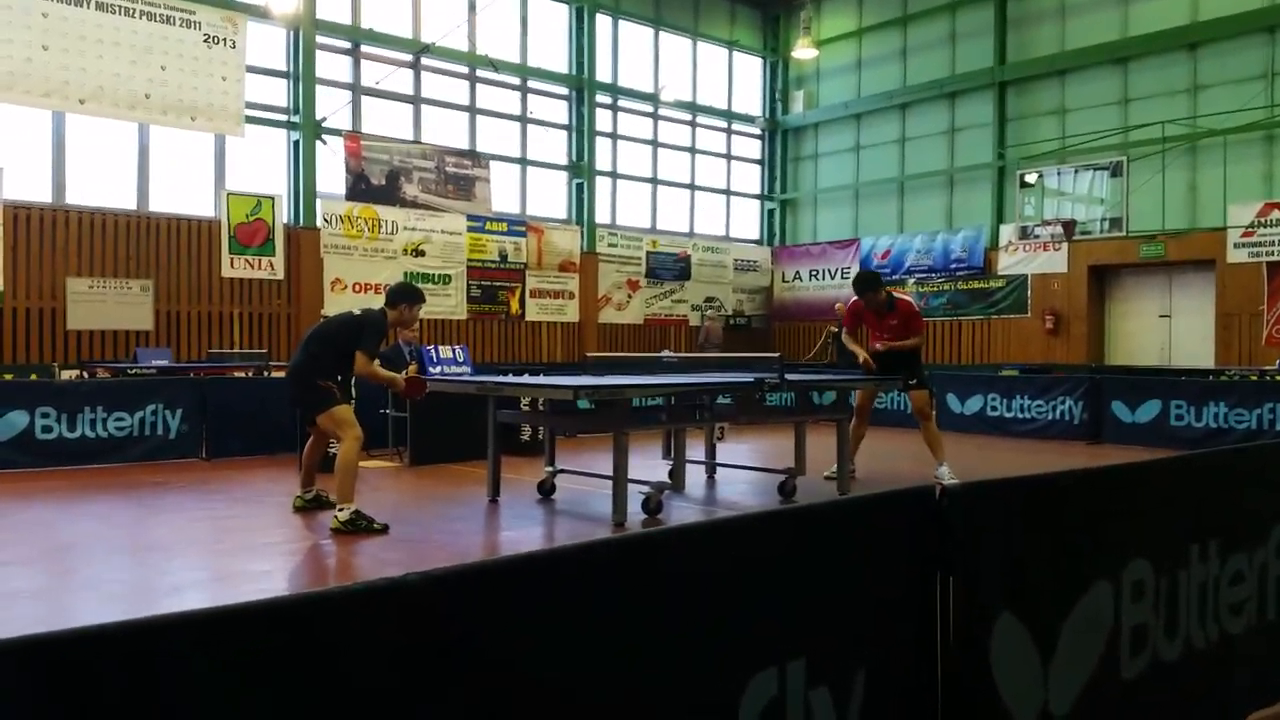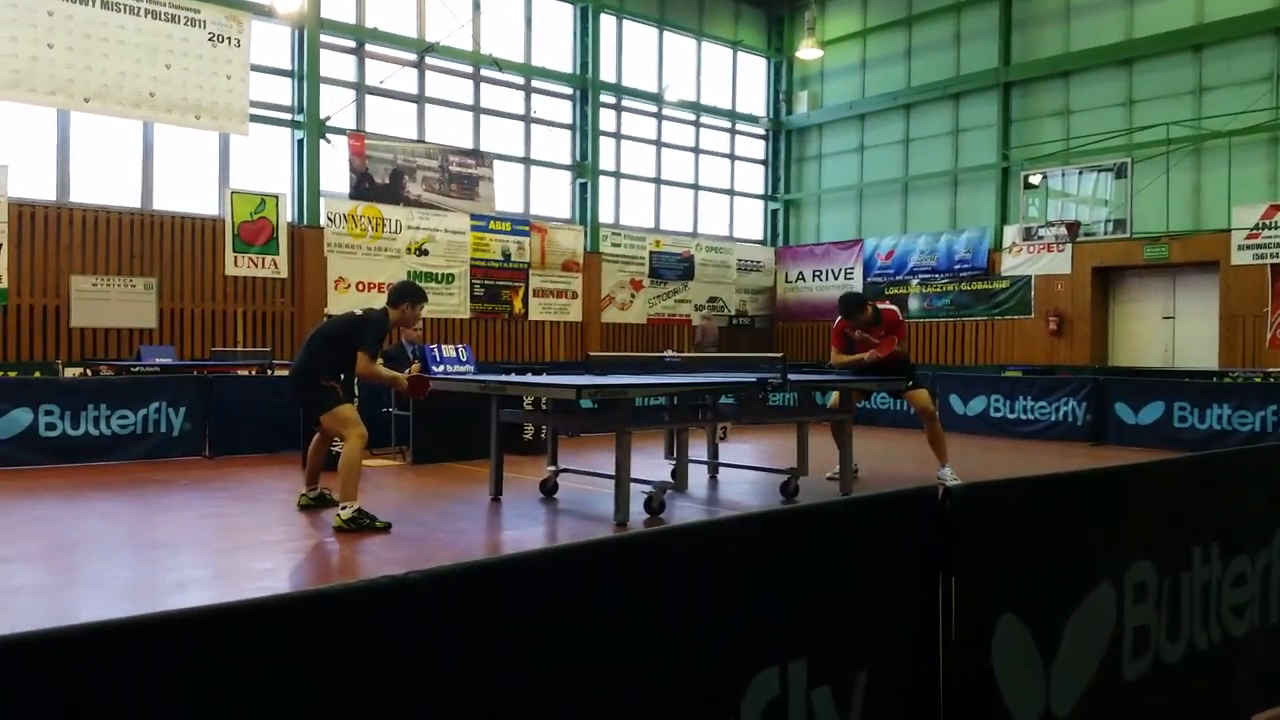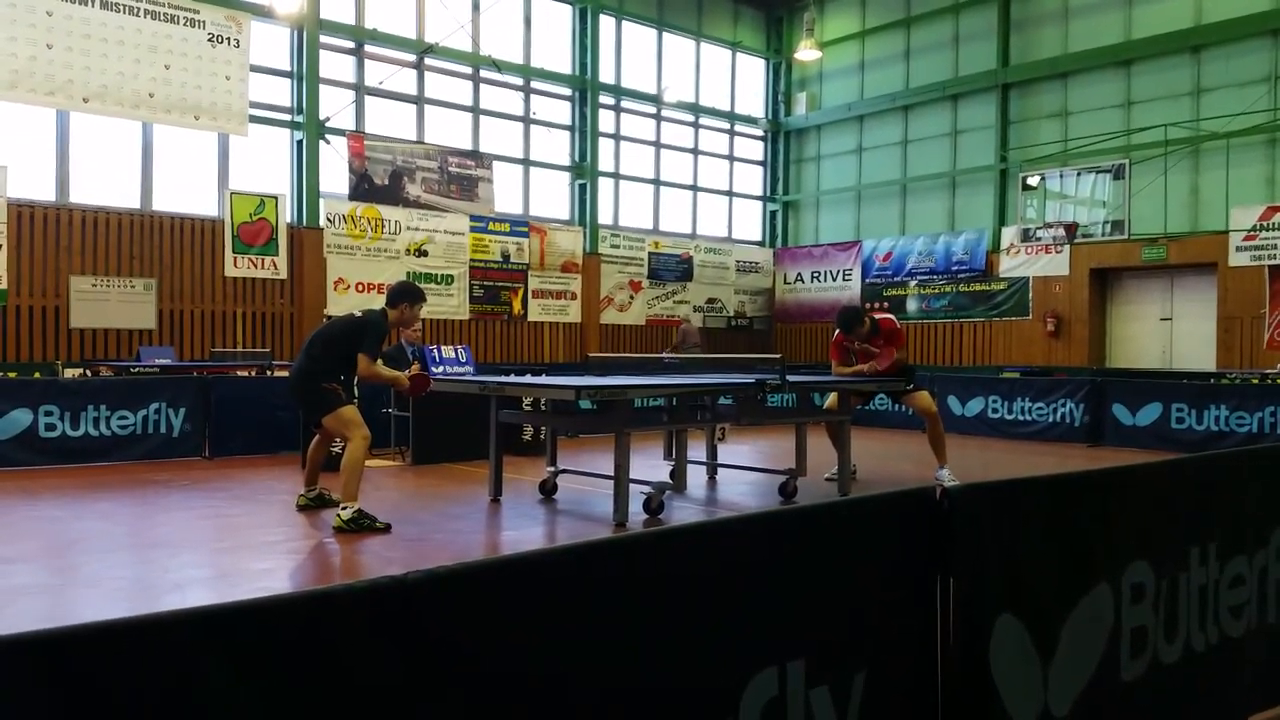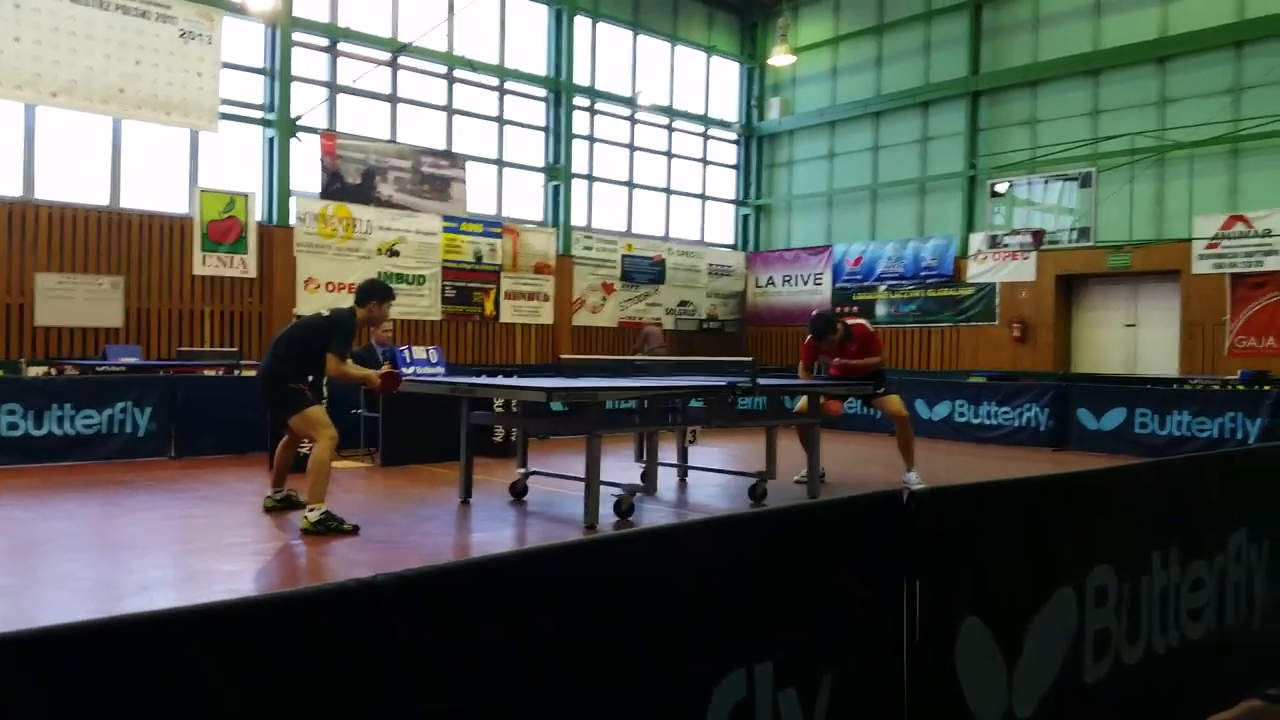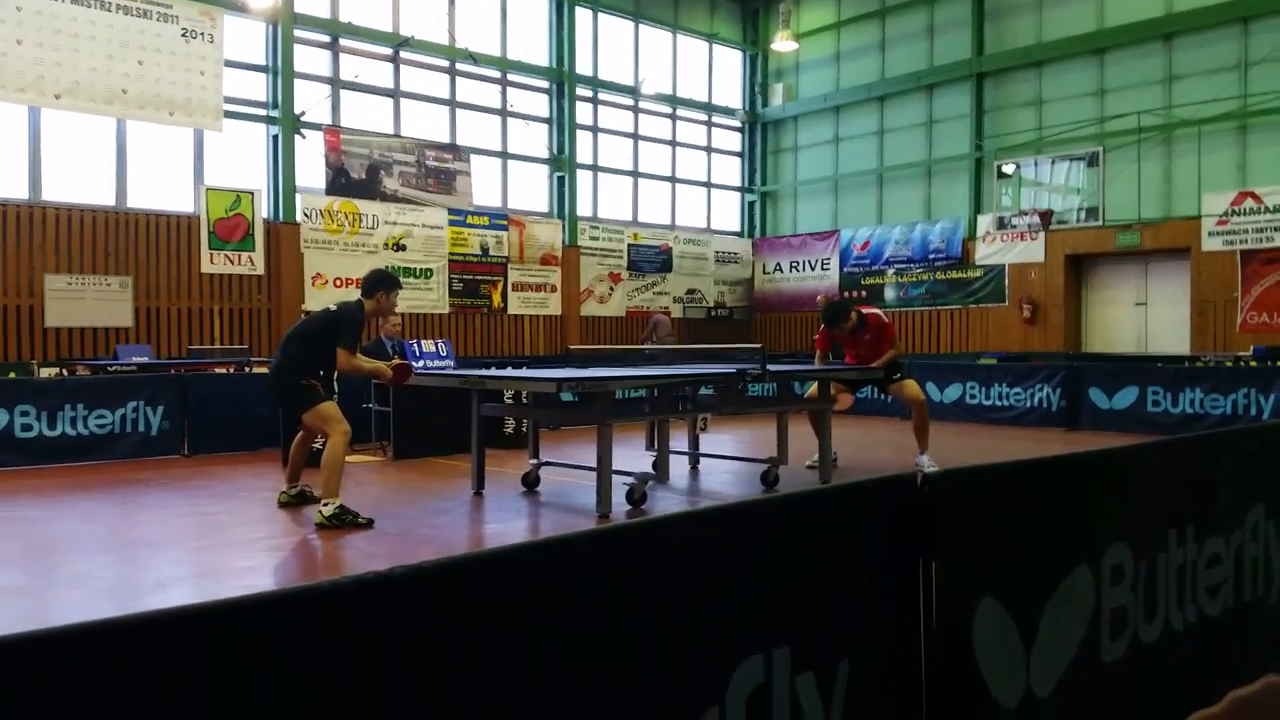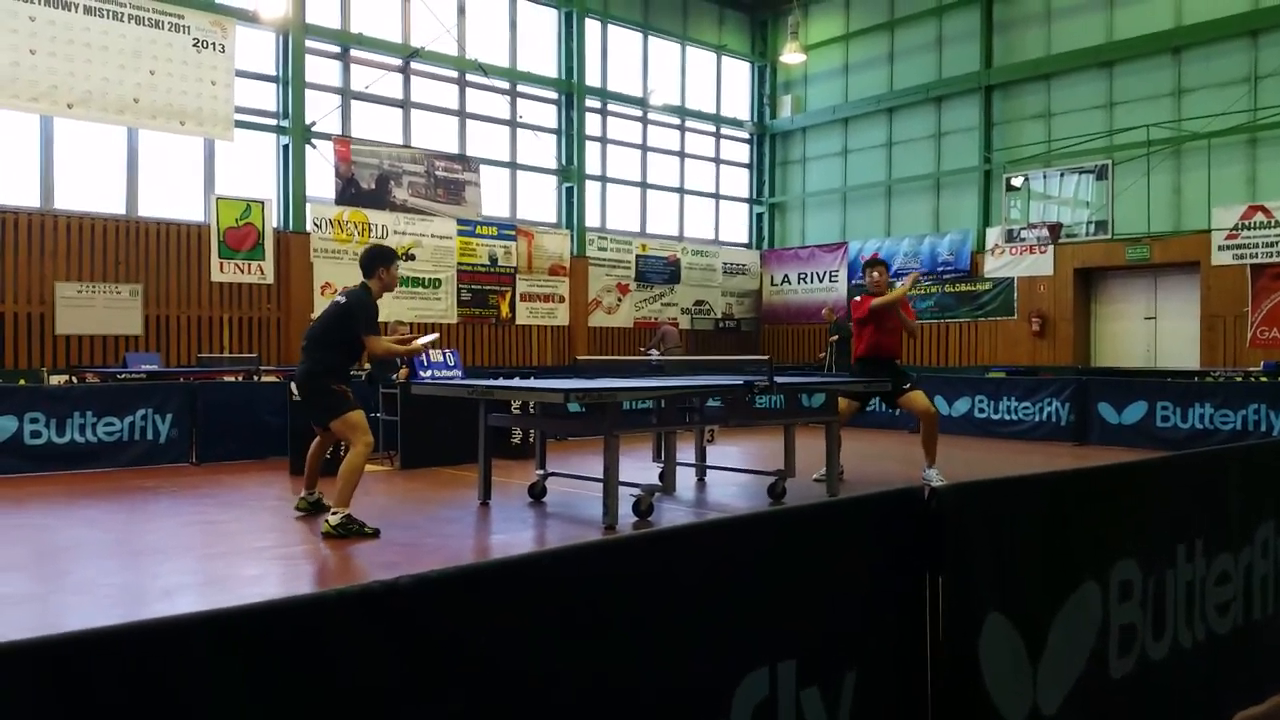
dt=0.5s
person 1, frame 1
left shoulder: (371, 318)
right shoulder: (376, 323)
left elbow: (361, 364)
right elbow: (361, 369)
left wrist: (392, 378)
right wrist: (391, 379)
left hip: (304, 373)
right hip: (312, 377)
left knee: (323, 433)
right knee: (352, 436)
left ankle: (307, 495)
right ankle: (345, 514)
person 1, frame 2
left shoulder: (373, 318)
right shoulder: (377, 322)
left elbow: (364, 364)
right elbow: (363, 369)
left wrist: (397, 377)
right wrist: (393, 378)
left hip: (308, 373)
right hip: (315, 376)
left knee: (328, 431)
right knee: (355, 435)
left ankle: (311, 493)
right ankle: (348, 512)
person 1, frame 3
left shoulder: (372, 319)
right shoulder: (377, 324)
left elbow: (365, 364)
right elbow: (364, 371)
left wrist: (398, 376)
right wrist: (395, 378)
left hip: (308, 375)
right hip: (315, 379)
left knee: (327, 433)
right knee: (359, 436)
left ankle: (310, 494)
right ankle: (348, 513)
person 1, frame 4
left shoulder: (341, 318)
right shoulder: (345, 323)
left elbow: (335, 362)
right elbow: (333, 370)
left wrist: (370, 374)
right wrist: (366, 377)
left hip: (277, 375)
right hip: (283, 379)
left knee: (296, 433)
right knee: (326, 436)
left ankle: (277, 495)
right ankle: (315, 514)
person 1, frame 5
left shoulder: (349, 311)
right shoulder: (353, 316)
left elbow: (346, 356)
right elbow: (344, 364)
left wrist: (381, 365)
right wrist: (378, 370)
left hip: (291, 371)
right hip: (294, 375)
left knee: (312, 429)
right knee: (340, 431)
left ankle: (291, 490)
right ankle: (330, 509)
person 1, frame 6
left shoulder: (356, 297)
right shoulder: (363, 302)
left elbow: (364, 341)
right elbow: (375, 350)
left wrist: (398, 339)
right wrist: (409, 350)
left hip: (314, 375)
right hip: (323, 379)
left knee: (328, 435)
right knee: (362, 441)
left ankle: (308, 497)
right ankle: (338, 517)
person 2, frame 1
left shoulder: (906, 305)
right shoulder: (856, 306)
left elbow: (920, 339)
right elbow: (846, 335)
left wrist: (891, 345)
right wrist: (860, 352)
left hip: (906, 357)
right hip: (877, 357)
left knee: (923, 412)
right knee: (861, 410)
left ankle: (942, 467)
right ankle: (847, 464)
person 2, frame 2
left shoulder: (892, 314)
right shoulder: (842, 323)
left elbow: (902, 352)
right elbow: (835, 359)
left wrist: (871, 341)
right wrist: (863, 355)
left hip: (896, 366)
right hip: (866, 366)
left knee: (928, 411)
right knee: (834, 408)
left ankle: (944, 468)
person 2, frame 3
left shoulder: (889, 323)
right shoulder: (841, 335)
left elbow: (900, 359)
right elbow: (837, 369)
left wrist: (870, 351)
right wrist: (862, 367)
left hip: (897, 374)
right hip: (864, 374)
left knee: (930, 411)
right knee: (830, 410)
left ankle: (943, 469)
person 2, frame 4
left shoulder: (862, 328)
right shoulder: (814, 340)
left elbow: (879, 360)
right elbow: (804, 370)
left wrist: (847, 363)
left hip: (868, 377)
right hip: (837, 378)
left knee: (900, 414)
right knee: (801, 412)
left ankle: (910, 472)
person 2, frame 5
left shoulder: (877, 318)
right shoulder: (828, 328)
left elbow: (895, 351)
right elbow: (819, 359)
right wrist: (829, 386)
left hip: (883, 365)
right hip: (853, 367)
left knee: (918, 399)
right knee: (811, 399)
left ankle: (923, 456)
person 2, frame 6
left shoulder: (899, 301)
right shoulder: (859, 302)
left elbow: (914, 333)
right elbow: (880, 304)
left wrist: (897, 309)
right wrist: (907, 284)
left hip: (891, 369)
right hip: (862, 370)
left knee: (928, 412)
left ankle: (930, 469)
